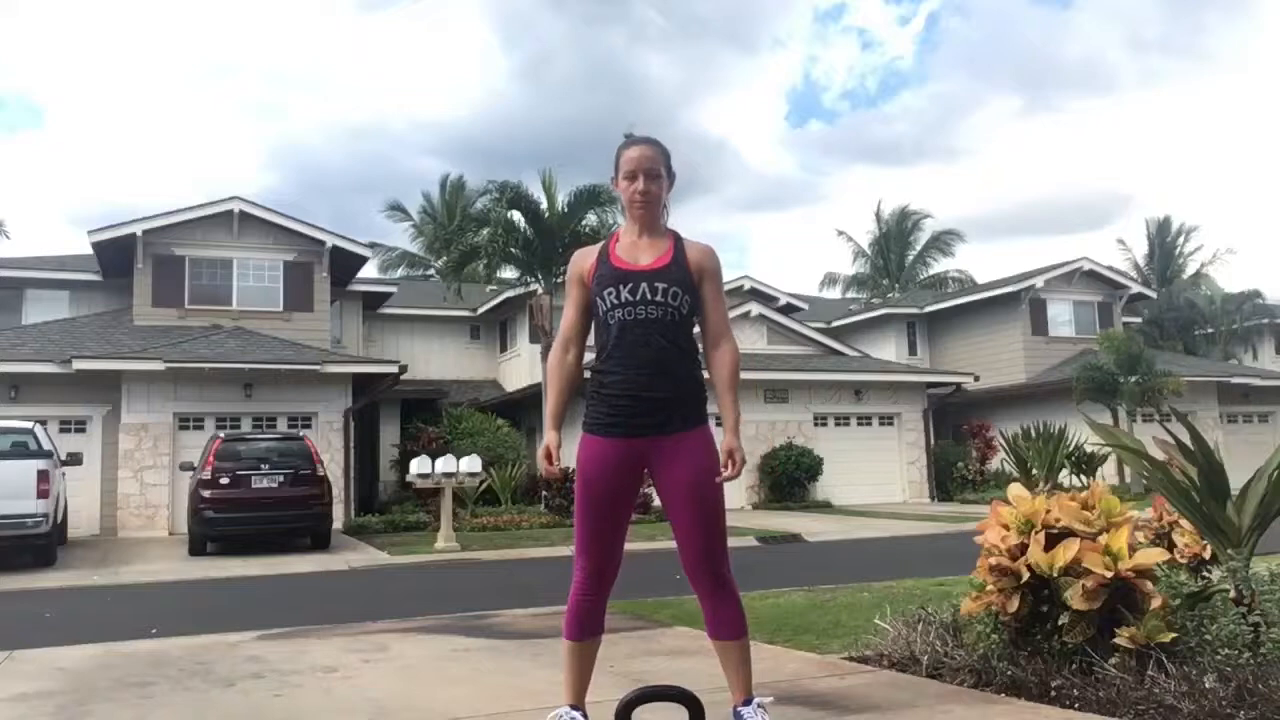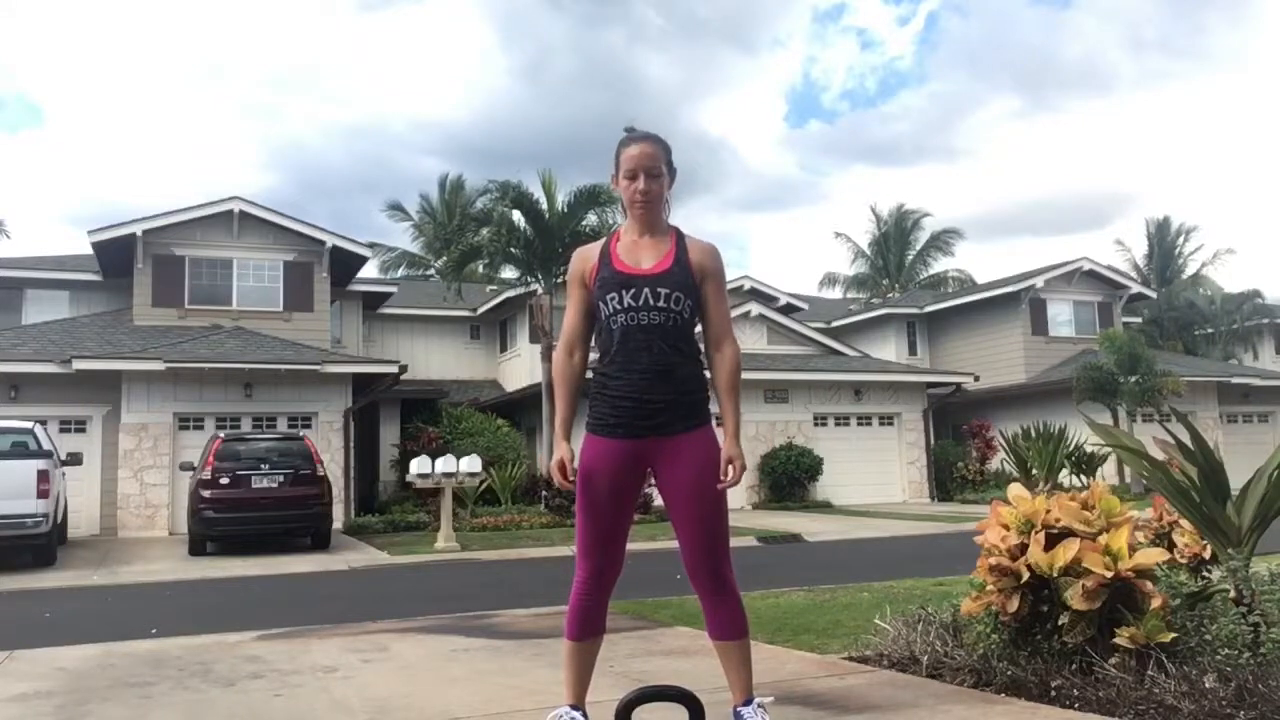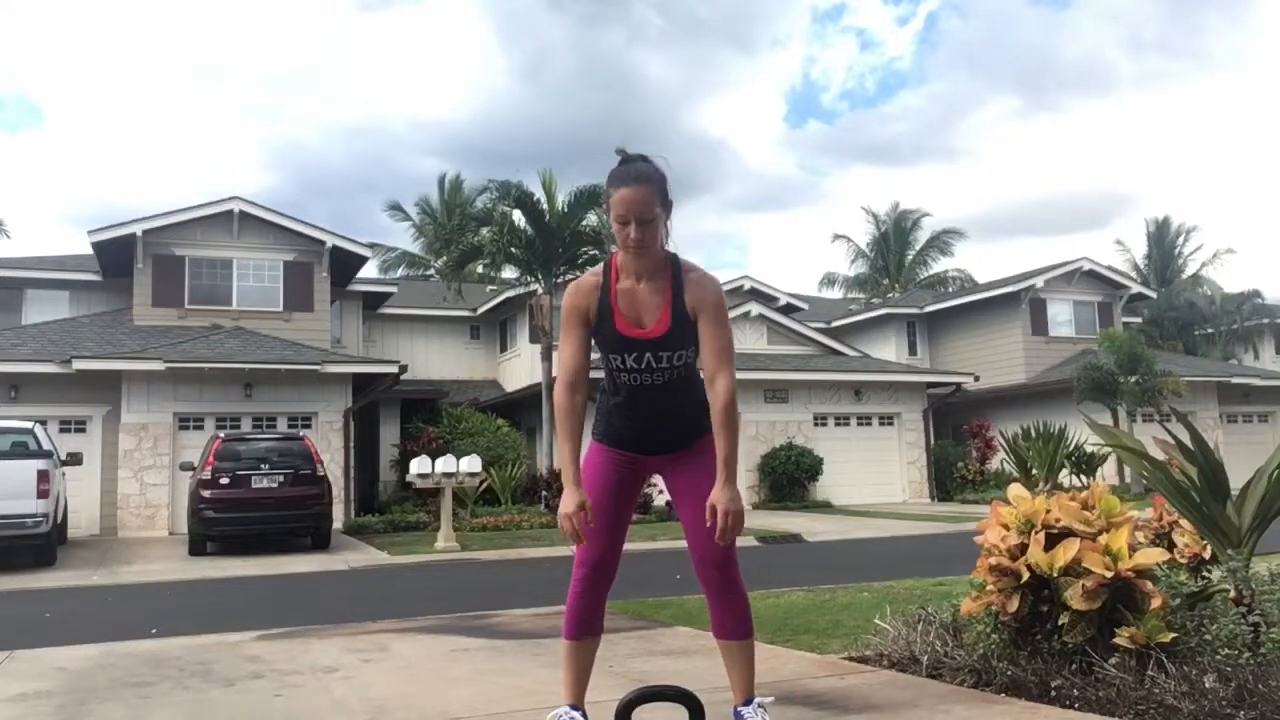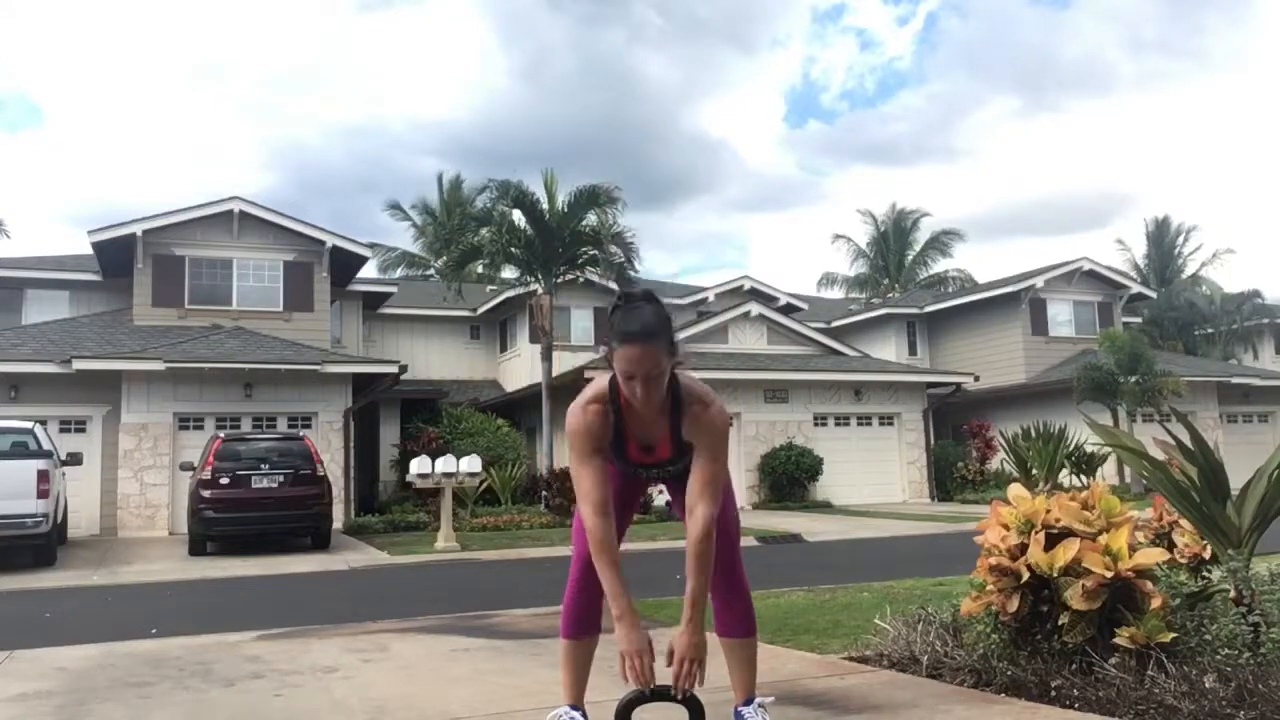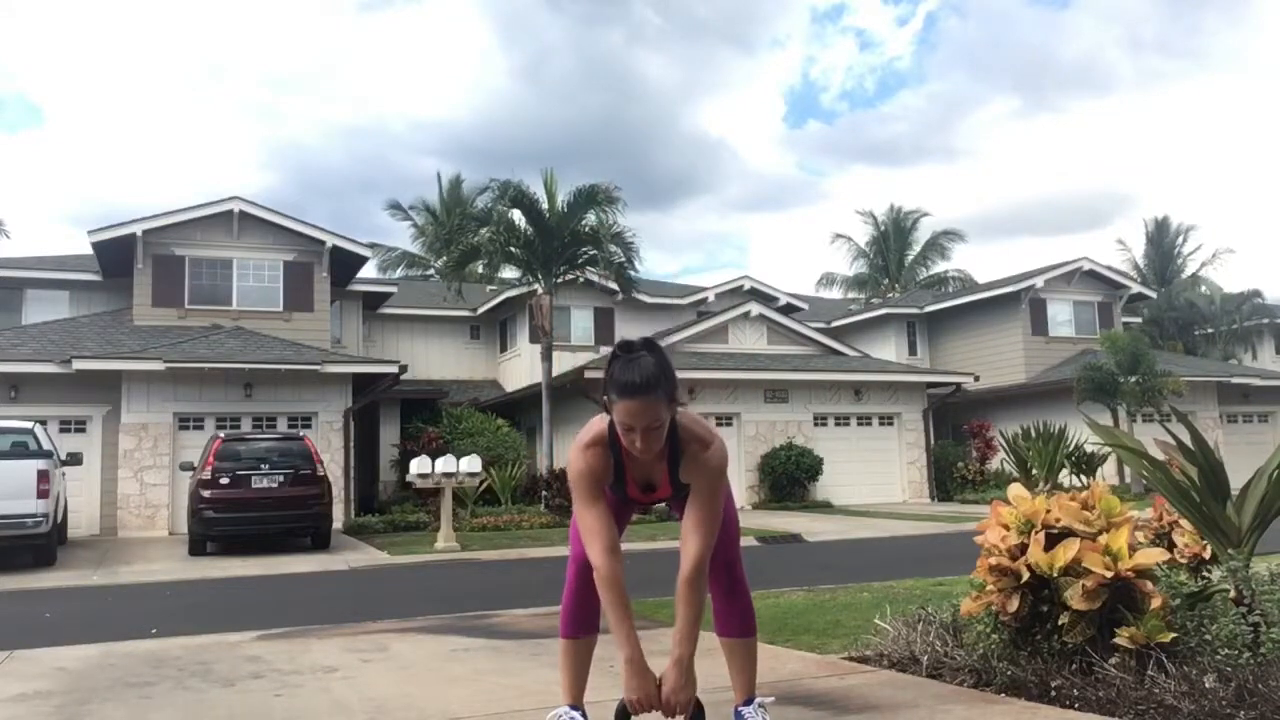
dt=0.4s
person 1, frame 1
left shoulder: (698, 257)
right shoulder: (587, 261)
left elbow: (720, 344)
right elbow: (567, 348)
left wrist: (731, 429)
right wrist: (552, 427)
left hip: (683, 431)
right hip: (607, 432)
left knee: (711, 572)
right knee: (591, 575)
person 1, frame 2
left shoulder: (700, 256)
right shoulder: (589, 259)
left elbow: (722, 347)
right elbow: (570, 350)
left wrist: (731, 434)
right wrist: (561, 437)
left hip: (686, 432)
right hip: (609, 434)
left knee: (712, 573)
right knee: (593, 574)
person 1, frame 3
left shoulder: (699, 288)
right shoulder: (585, 291)
left elbow: (721, 383)
right elbow: (569, 386)
left wrist: (726, 482)
right wrist: (570, 483)
left hip: (688, 444)
right hip: (616, 444)
left knee: (719, 568)
right knee: (590, 570)
person 1, frame 4
left shoulder: (704, 410)
right shoulder: (587, 411)
left elbow: (703, 517)
right elbow: (595, 516)
left wrist: (692, 624)
right wrist: (624, 620)
left hip: (686, 468)
right hip: (620, 469)
left knee: (726, 569)
right knee: (586, 570)
person 1, frame 5
left shoulder: (705, 449)
right shoulder: (588, 452)
left elbow: (694, 564)
right elbow: (605, 562)
left wrist: (681, 663)
right wrist: (632, 664)
left hip: (688, 481)
right hip: (614, 483)
left knee: (725, 568)
right knee: (582, 568)
